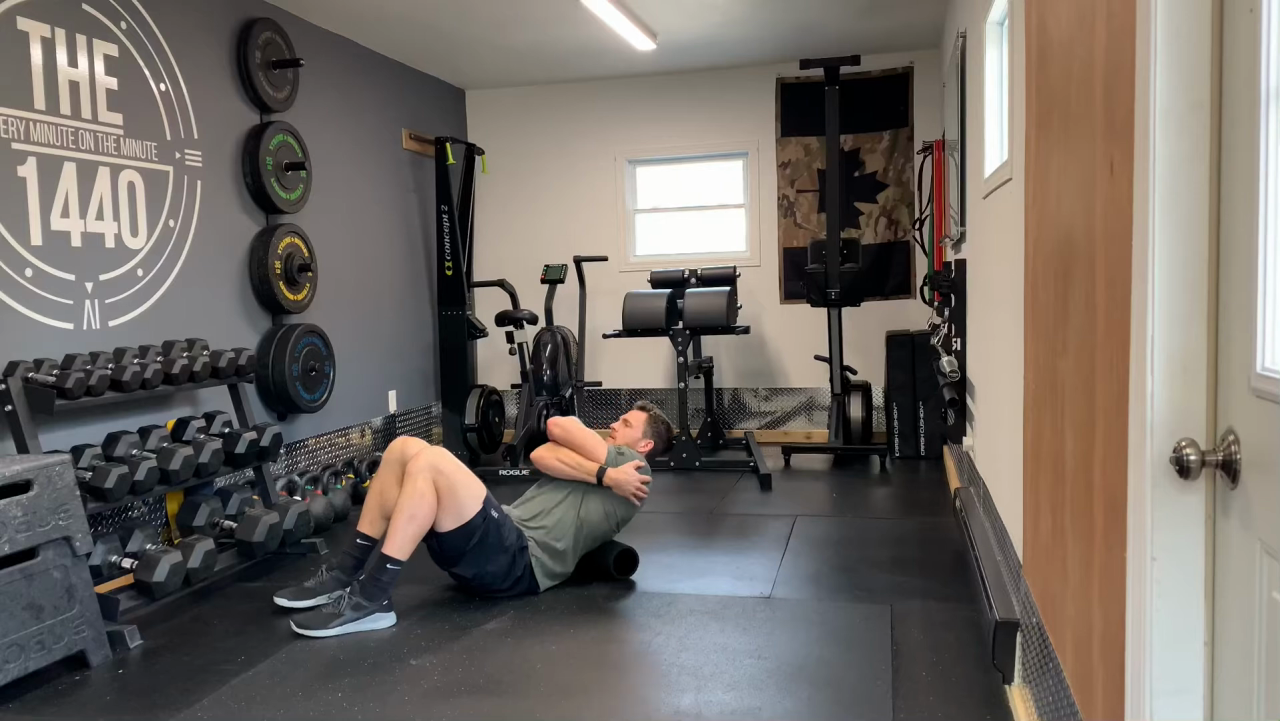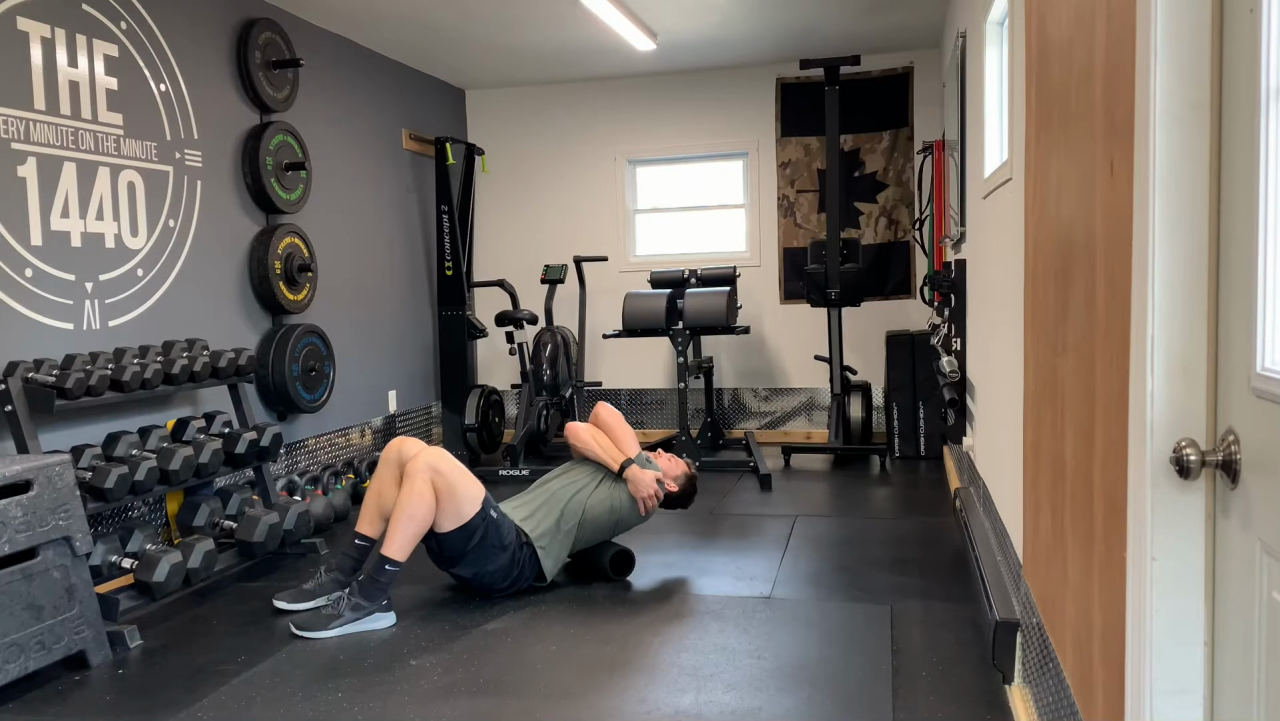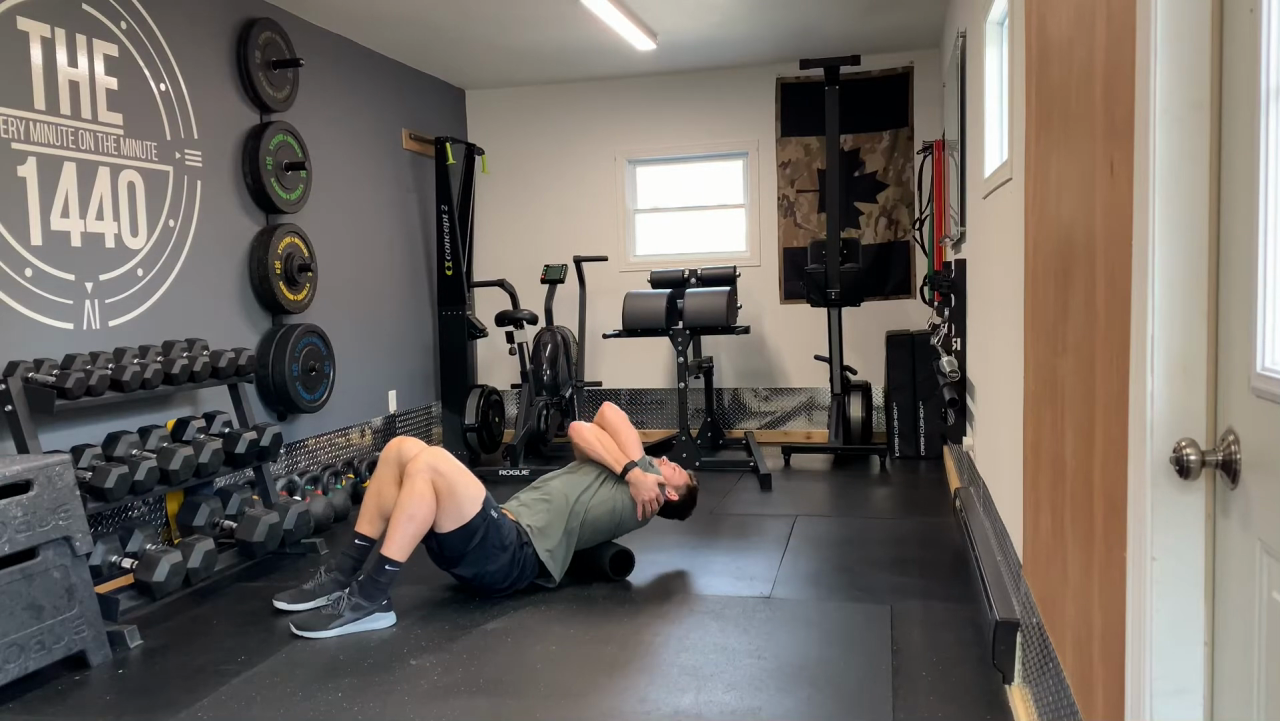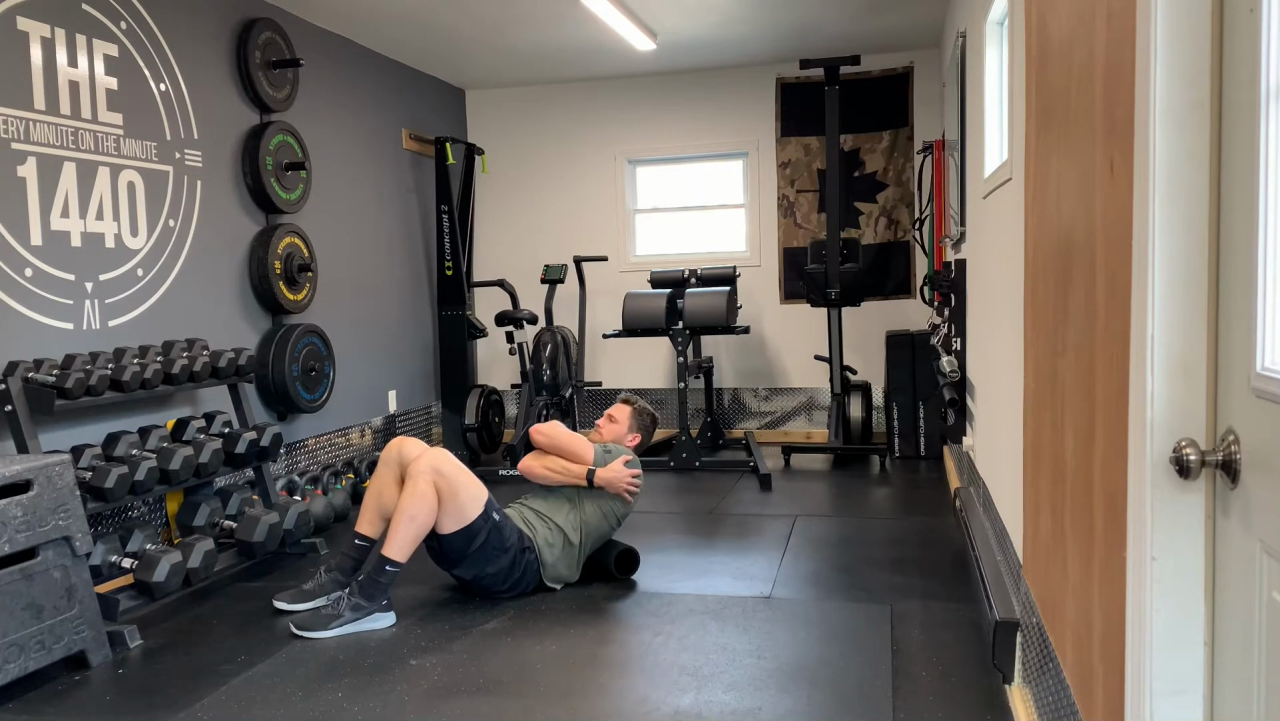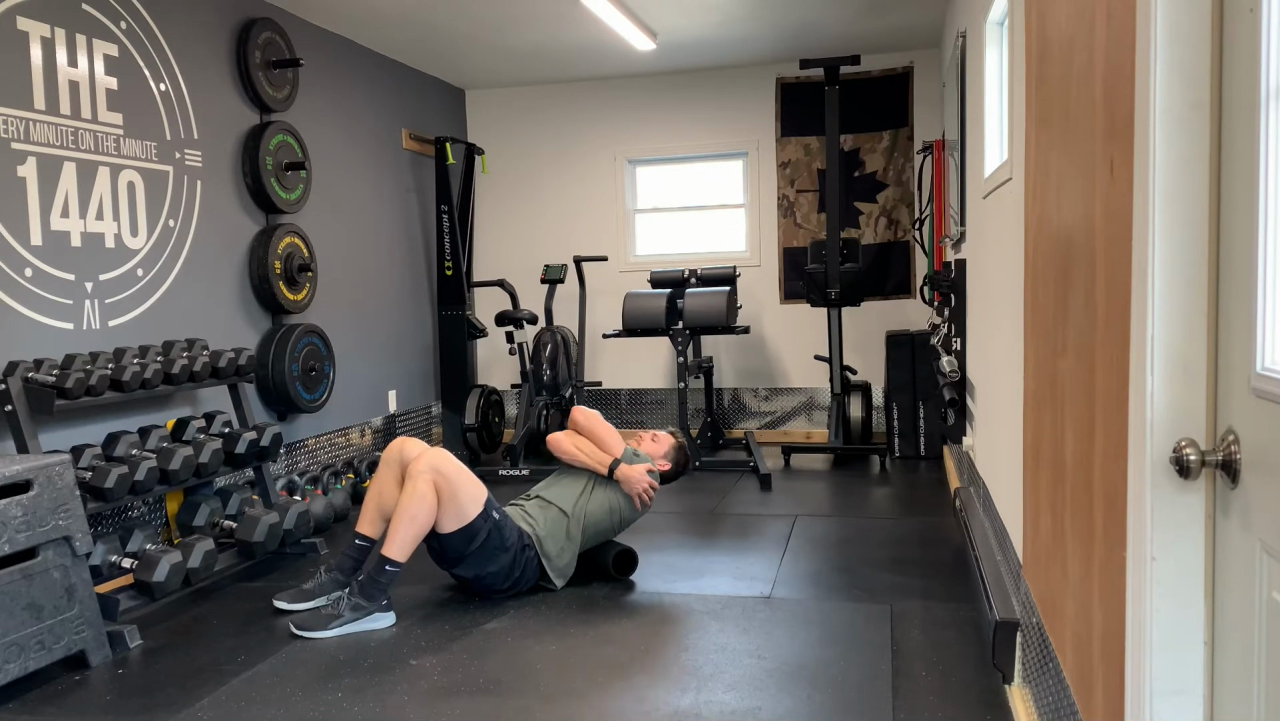
dt=1s
person 1, frame 1
left shoulder: (634, 470)
right shoulder: (604, 470)
left elbow: (559, 427)
right elbow: (542, 456)
right wrist: (604, 474)
left hip: (513, 562)
right hip: (492, 546)
left knee: (430, 461)
right knee: (404, 449)
left ankle: (371, 599)
right ankle: (345, 572)
person 1, frame 2
left shoulder: (643, 486)
right shoulder: (614, 469)
right elbow: (575, 430)
right wrist: (625, 463)
left hip: (508, 557)
right hip: (491, 539)
left knee: (429, 462)
right knee: (403, 448)
left ankle: (370, 599)
right ankle: (344, 573)
person 1, frame 3
left shoulder: (643, 485)
right elbow: (579, 430)
right wrist: (627, 467)
left hip: (510, 556)
right hip: (493, 537)
left knee: (429, 462)
right knee: (402, 449)
left ankle: (370, 599)
right ankle: (345, 573)
person 1, frame 4
left shoulder: (624, 463)
right shoulder: (598, 468)
left elbow: (542, 433)
right elbow: (530, 466)
right wrist: (593, 476)
left hip: (516, 560)
right hip: (495, 543)
left knee: (432, 462)
right knee: (404, 449)
left ankle: (369, 599)
right ankle: (343, 574)
person 1, frame 5
left shoulder: (640, 482)
right shoulder: (611, 467)
left elbow: (580, 416)
right elbow: (558, 441)
right wrist: (613, 467)
left hip: (515, 557)
right hip: (497, 539)
left knee: (432, 462)
right knee: (405, 449)
left ankle: (369, 600)
right ankle: (343, 574)
